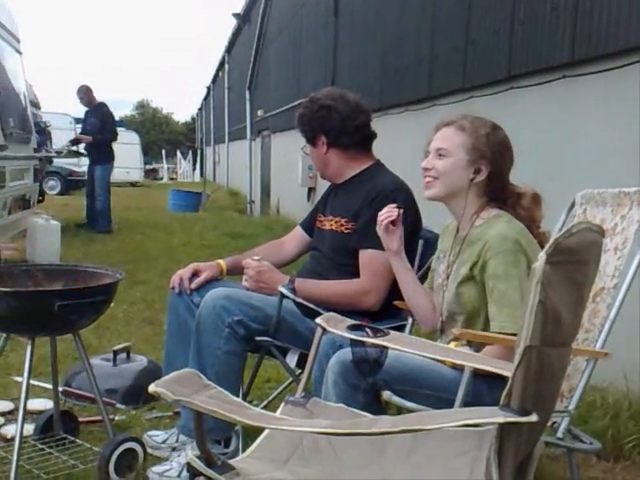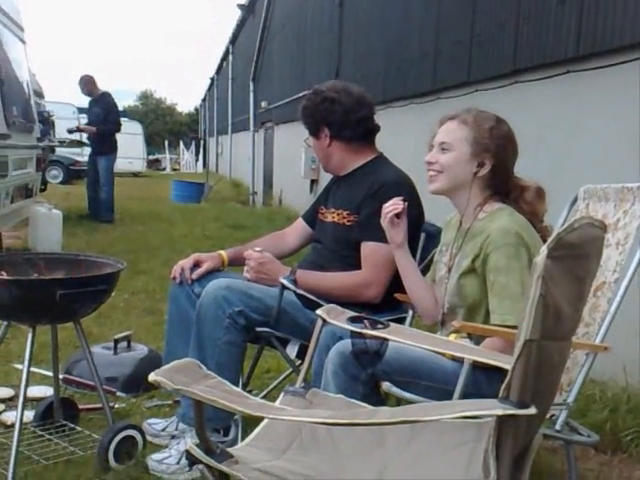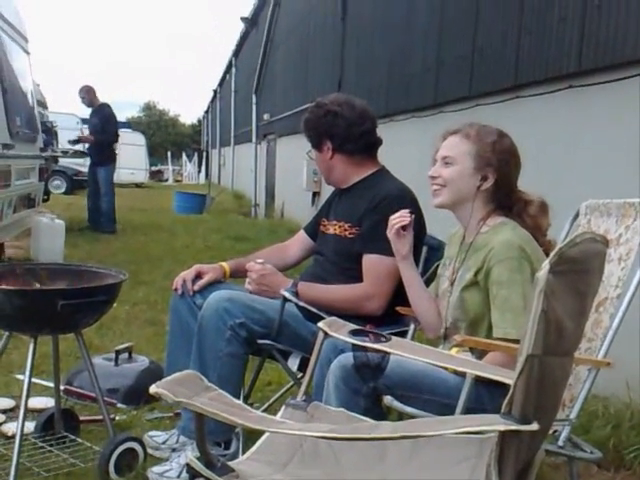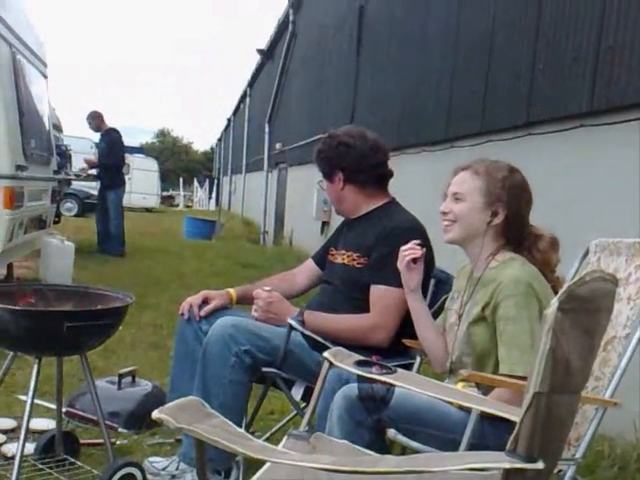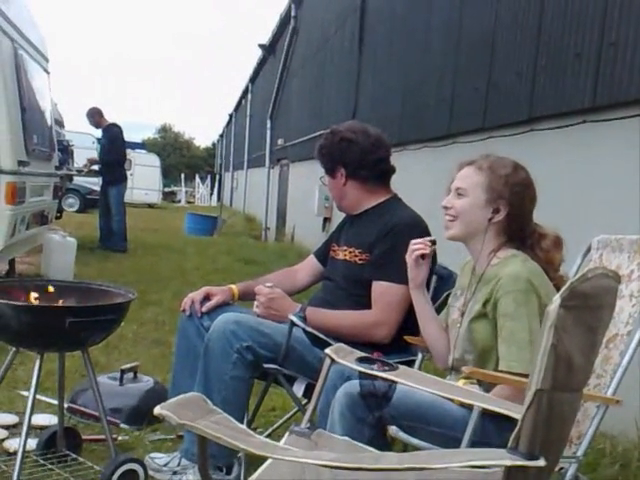
dt=0.3s
person 1, frame 1
left shoulder: (385, 194)
right shoulder: (338, 191)
left elbow: (370, 294)
right elbow: (288, 245)
left wrist: (285, 285)
right wrist: (221, 265)
right hip: (304, 303)
left knee: (223, 306)
right knee: (190, 291)
left ankle: (211, 440)
right ankle: (189, 421)
person 1, frame 2
left shoulder: (388, 187)
right shoulder: (340, 183)
left elbow: (371, 286)
right elbow: (290, 237)
left wrist: (286, 276)
right wrist: (223, 256)
right hip: (306, 294)
left knee: (223, 297)
right knee: (190, 281)
left ankle: (210, 428)
right ankle: (188, 408)
person 1, frame 3
left shoulder: (390, 199)
right shoulder: (342, 195)
left elbow: (373, 299)
right elbow: (291, 249)
left wrist: (288, 289)
right wrist: (225, 268)
right hip: (309, 307)
left knee: (224, 309)
right knee: (193, 292)
left ankle: (210, 442)
right ankle: (188, 421)
person 1, frame 4
left shoulder: (399, 231)
right shoulder: (351, 226)
left elbow: (379, 329)
right elbow: (298, 277)
left wrist: (294, 317)
right wrist: (231, 294)
right hip: (313, 336)
left knee: (230, 335)
right knee: (198, 318)
right ankle: (192, 448)
person 1, frame 5
left shoulder: (401, 227)
right shoulder: (353, 222)
left elbow: (381, 326)
right elbow: (300, 274)
left wrist: (296, 313)
right wrist: (234, 290)
right hip: (315, 332)
left knee: (232, 330)
right knee: (200, 314)
right ankle: (193, 444)
person 2, frame 1
left shoulder: (501, 237)
right shoulder: (452, 231)
left elbow: (508, 352)
right elbow: (431, 320)
left wrist: (436, 361)
right wrist: (395, 253)
left hip: (493, 382)
right hip: (456, 363)
left knee: (349, 364)
person 2, frame 2
left shoulder: (503, 232)
right shoulder: (456, 224)
left elbow: (507, 344)
right elbow: (433, 312)
left wrist: (441, 356)
right wrist: (399, 246)
left hip: (492, 375)
right hip: (457, 355)
left knee: (349, 356)
right knee: (335, 334)
person 2, frame 3
left shoulder: (506, 245)
right shoulder: (459, 239)
left elbow: (509, 359)
right elbow: (435, 327)
left wrist: (436, 372)
right wrist: (403, 258)
left hip: (494, 389)
right hip: (458, 369)
left knee: (350, 368)
right knee: (338, 348)
person 2, frame 4
left shoulder: (514, 282)
right shoulder: (468, 273)
left elbow: (516, 395)
right elbow: (442, 360)
left wrist: (454, 407)
right wrist: (412, 291)
left hip: (498, 425)
right hip: (464, 404)
left knee: (355, 400)
right knee: (342, 379)
person 2, frame 5
left shoulder: (515, 277)
right shoulder: (471, 270)
left elbow: (517, 393)
right elbow: (446, 358)
left wrist: (458, 405)
right wrist: (416, 286)
left hip: (502, 423)
right hip: (467, 402)
left knee: (356, 396)
person 3, frame 1
left shoulder: (105, 112)
right shoulder: (88, 113)
left elbow: (112, 136)
right elbow: (83, 133)
left wrist: (91, 139)
right wrist: (72, 143)
left hip: (104, 160)
right hip: (93, 159)
left knee: (101, 194)
right knee: (90, 192)
left ankle: (104, 225)
right ankle: (91, 221)
person 3, frame 2
left shoulder: (108, 102)
right shoulder: (92, 103)
left elbow: (116, 127)
left wrist: (95, 130)
right wrist: (79, 128)
left hip: (106, 151)
right hip: (94, 150)
left knee: (105, 185)
right knee: (91, 183)
left ankle: (107, 215)
right ankle: (94, 212)
person 3, frame 3
left shoulder: (107, 113)
right shoulder: (93, 113)
left elbow: (113, 138)
left wrist: (92, 139)
right wrist: (81, 139)
left hip: (105, 161)
right hip: (95, 160)
left knee: (106, 194)
right knee: (92, 194)
left ankle: (108, 226)
right ankle: (94, 224)
person 3, frame 4
left shoulder: (114, 137)
right shoulder: (103, 137)
left elbow: (118, 162)
left wrist: (97, 162)
right wrist: (93, 165)
left hip: (115, 184)
right hip: (105, 184)
left knee: (115, 217)
right knee: (101, 216)
left ankle: (117, 248)
right ankle: (104, 246)
person 3, frame 5
left shoulder: (115, 132)
right shoulder: (106, 132)
left elbow: (120, 157)
left wrist: (98, 160)
right wrist: (96, 161)
left hip: (116, 180)
right hip: (107, 179)
left knee: (117, 213)
right knee: (104, 212)
left ankle: (120, 245)
right ankle: (106, 242)
